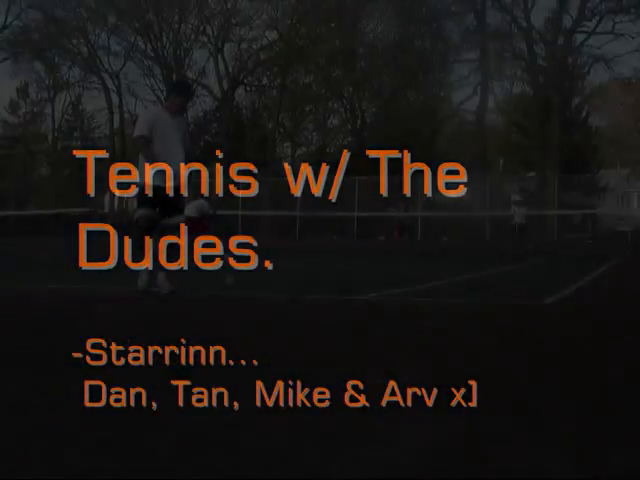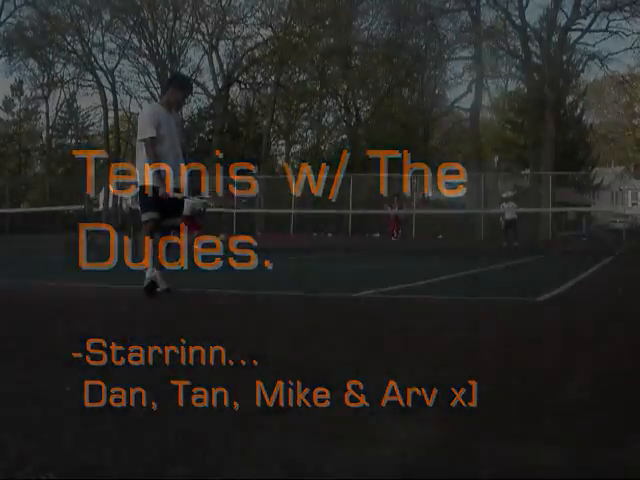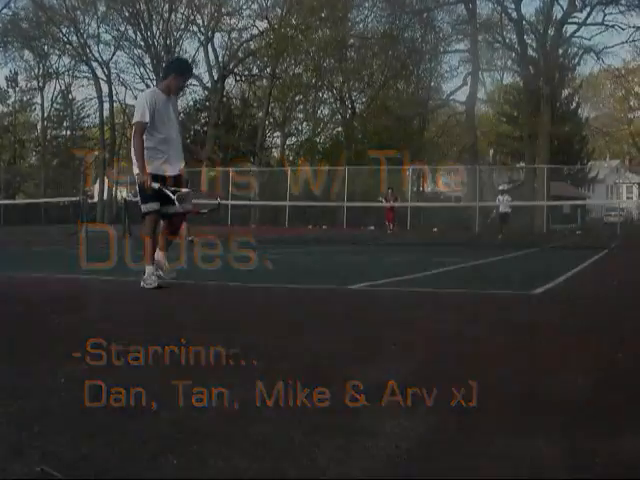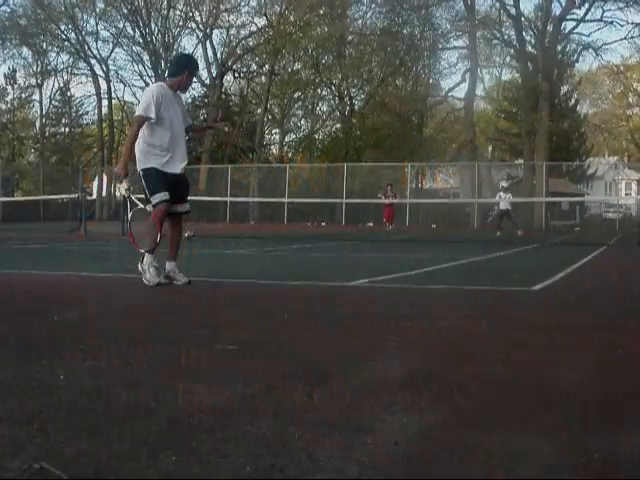
dt=0.3s
person 1, frame 1
left shoulder: (182, 122)
right shoulder: (150, 116)
right elbow: (142, 146)
right wrist: (161, 167)
left hip: (174, 183)
right hip: (151, 180)
left knee: (169, 229)
right knee: (144, 223)
left ankle: (161, 275)
right ankle: (146, 269)
person 1, frame 2
left shoulder: (175, 117)
right shoulder: (150, 113)
right elbow: (150, 150)
left wrist: (182, 182)
right wrist: (161, 183)
left hip: (173, 183)
right hip: (151, 181)
right knee: (151, 223)
left ankle: (156, 272)
right ankle: (150, 274)
person 1, frame 3
left shoulder: (172, 102)
right shoulder: (148, 98)
right elbow: (138, 136)
left wrist: (180, 172)
right wrist: (142, 170)
left hip: (172, 170)
right hip: (150, 169)
left knee: (177, 215)
right knee: (153, 215)
left ankle: (160, 255)
right ankle: (149, 271)
person 1, frame 4
left shoulder: (177, 99)
right shoulder: (155, 92)
left elbow: (188, 128)
right elbow: (135, 127)
left wrist: (212, 126)
right wrist: (123, 161)
left hip: (175, 167)
right hip: (152, 163)
left knee: (177, 215)
right knee: (162, 208)
left ankle: (171, 268)
right ankle: (148, 259)
